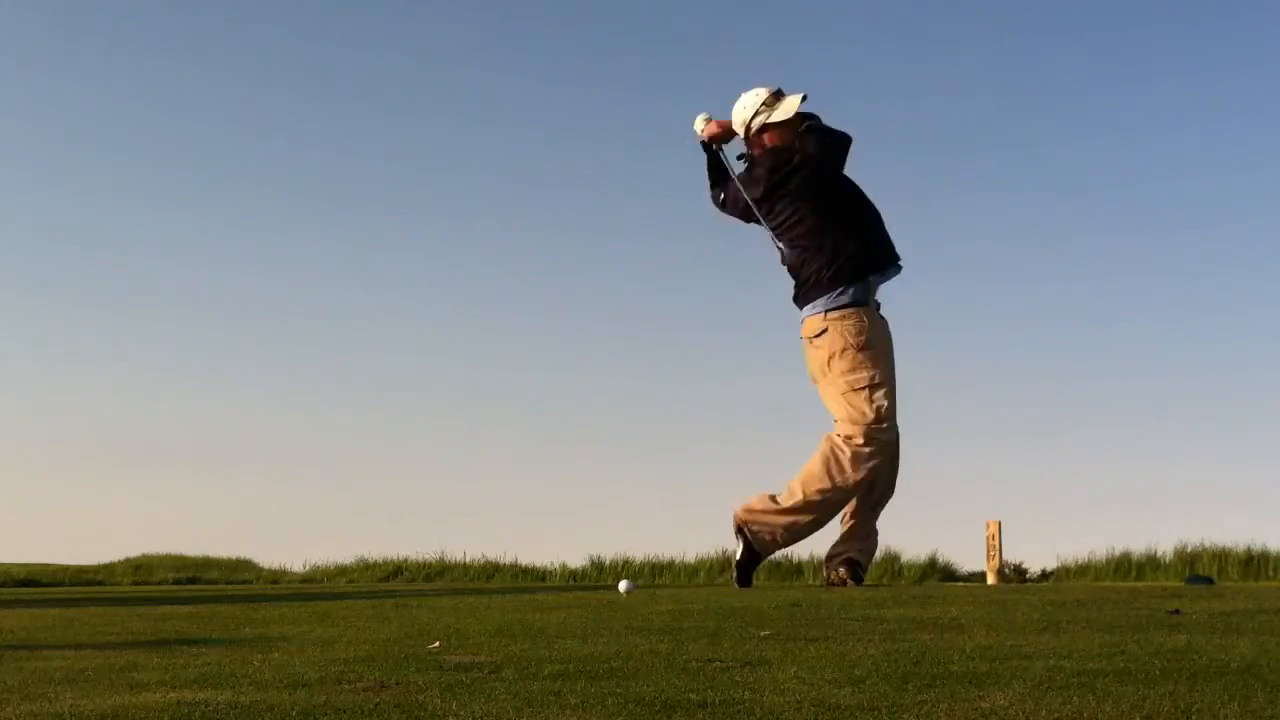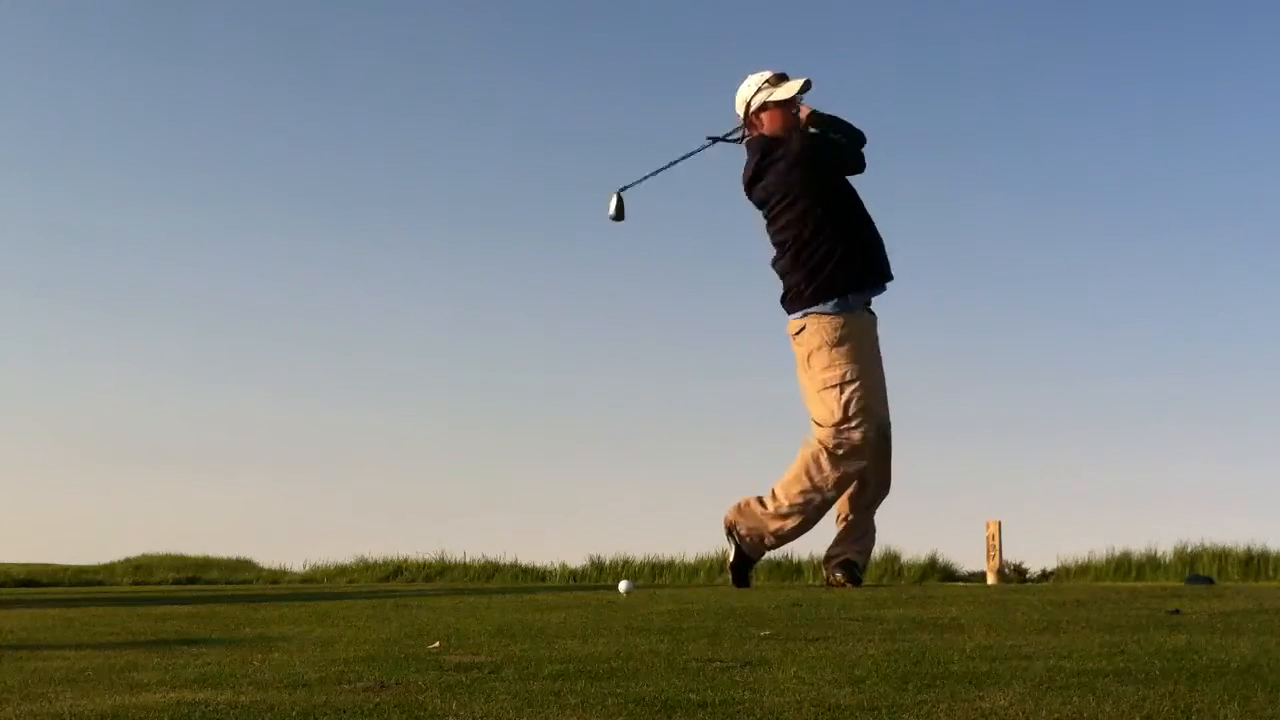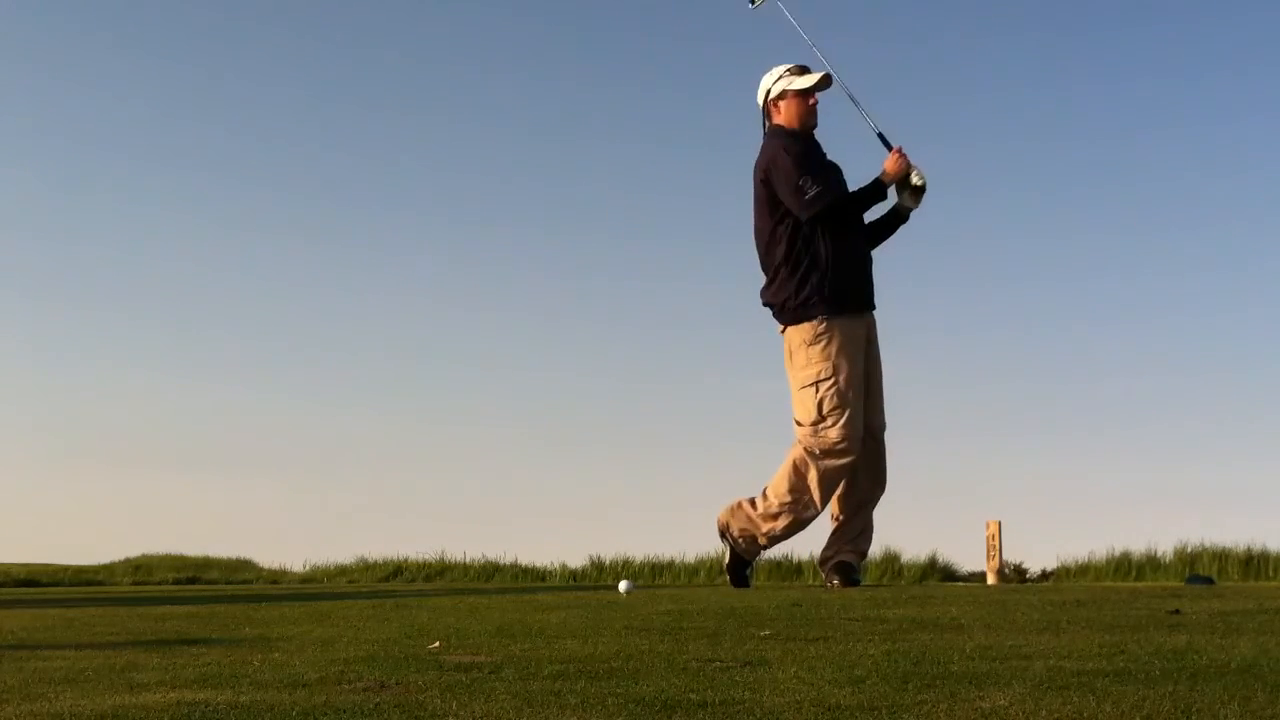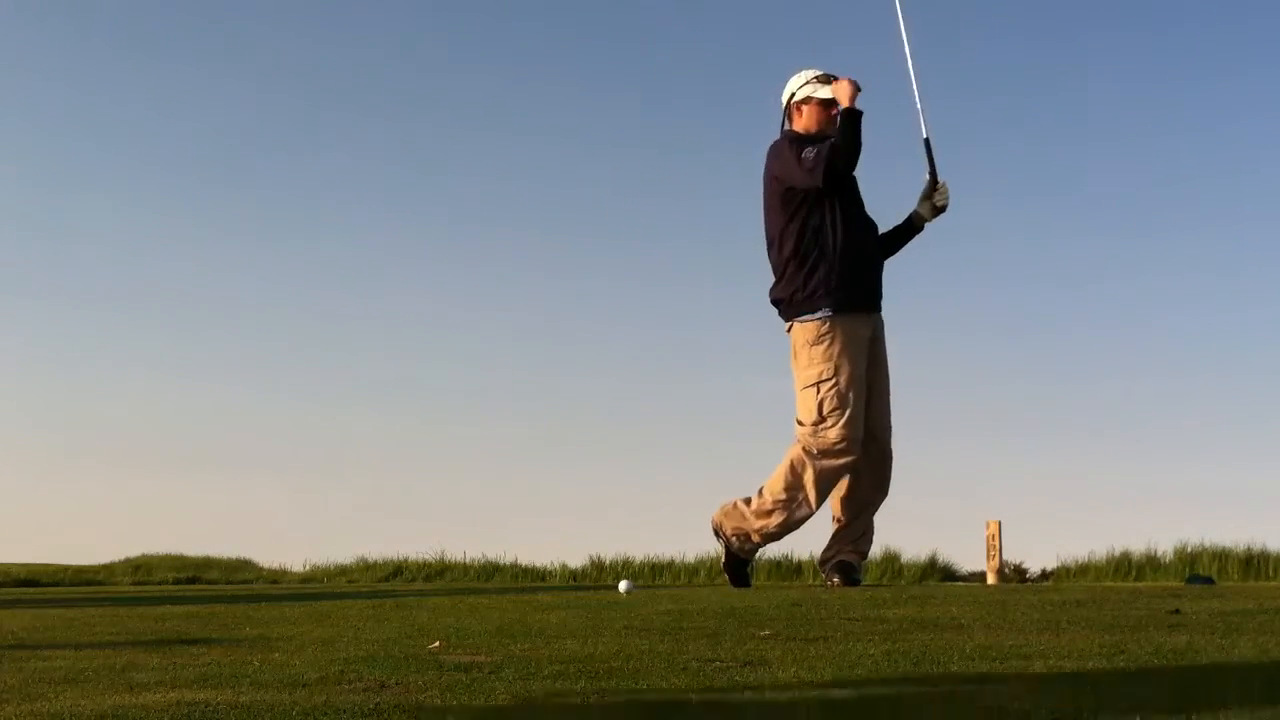
dt=0.5s
person 1, frame 1
left shoulder: (752, 182)
right shoulder: (806, 159)
left elbow: (723, 196)
right elbow: (834, 138)
left wrist: (711, 143)
right wrist: (738, 131)
left hip: (843, 315)
right hip: (843, 316)
left knee: (881, 440)
right knee: (865, 433)
left ankle: (851, 557)
right ankle: (763, 526)
person 1, frame 2
left shoulder: (762, 166)
right shoulder: (801, 152)
right elbow: (853, 150)
left wrist: (801, 124)
right wrist: (813, 120)
left hip: (844, 313)
right hip: (828, 316)
left knee: (873, 437)
right knee: (844, 435)
left ankle: (848, 558)
right ankle: (753, 528)
person 1, frame 3
left shoulder: (817, 162)
right shoulder: (781, 154)
left elbow: (852, 239)
right elbow: (824, 212)
left wrist: (901, 207)
right wrist: (883, 179)
left hip: (854, 314)
right hip: (816, 318)
left knee: (867, 442)
right knee: (830, 439)
left ankle: (844, 558)
right ankle: (745, 531)
person 1, frame 4
left shoulder: (826, 170)
right shoulder: (788, 154)
left elbow: (867, 249)
right elbow: (839, 163)
left wrist: (920, 216)
right wrist: (851, 106)
left hip: (862, 316)
right hip: (823, 318)
left knee: (873, 445)
right knee: (831, 439)
left ankle: (845, 559)
right ankle: (740, 529)
